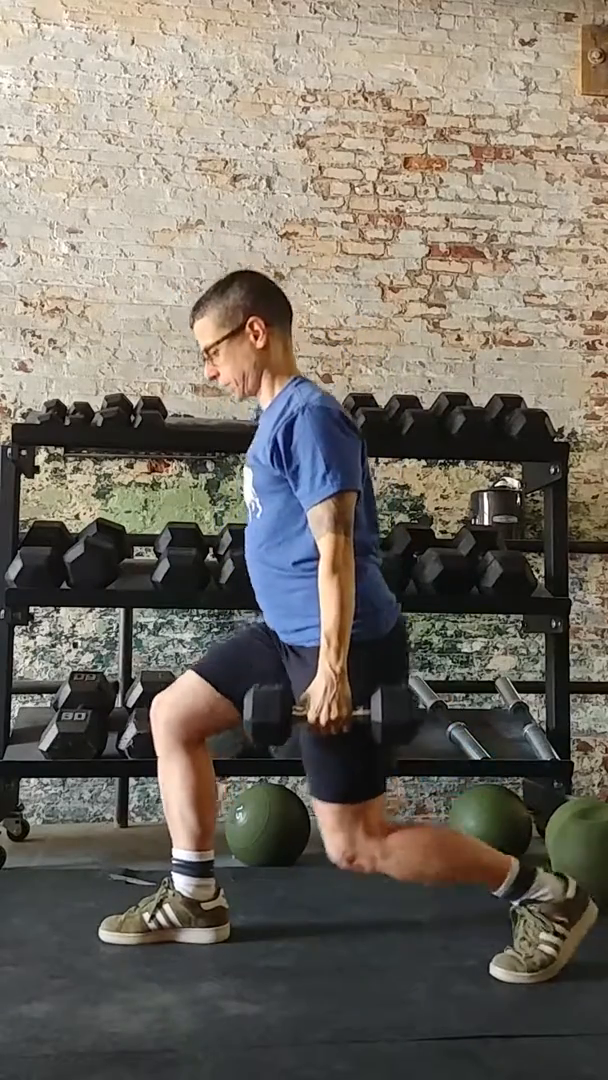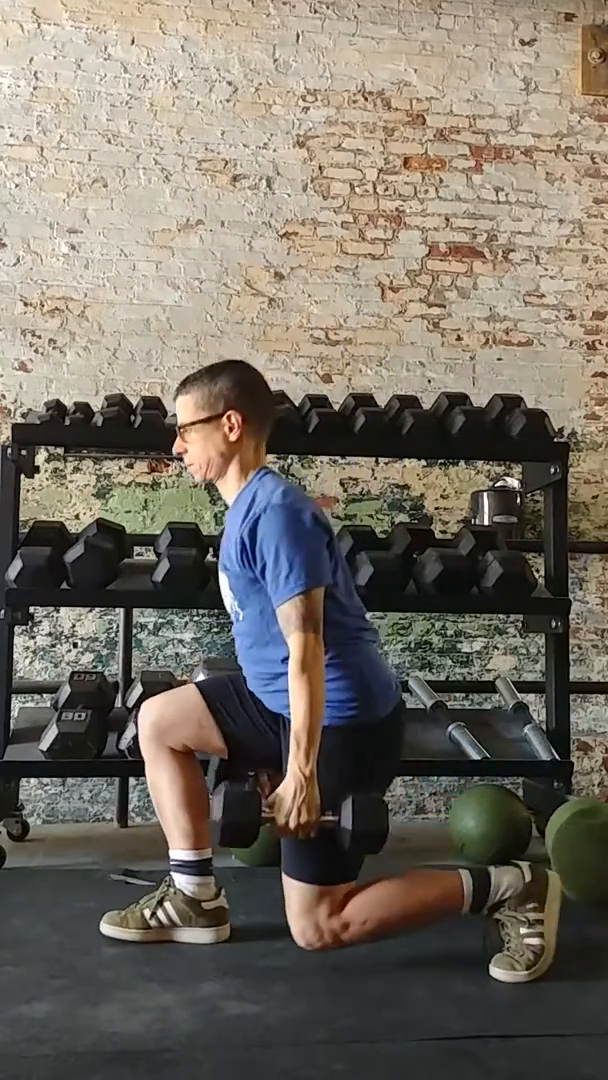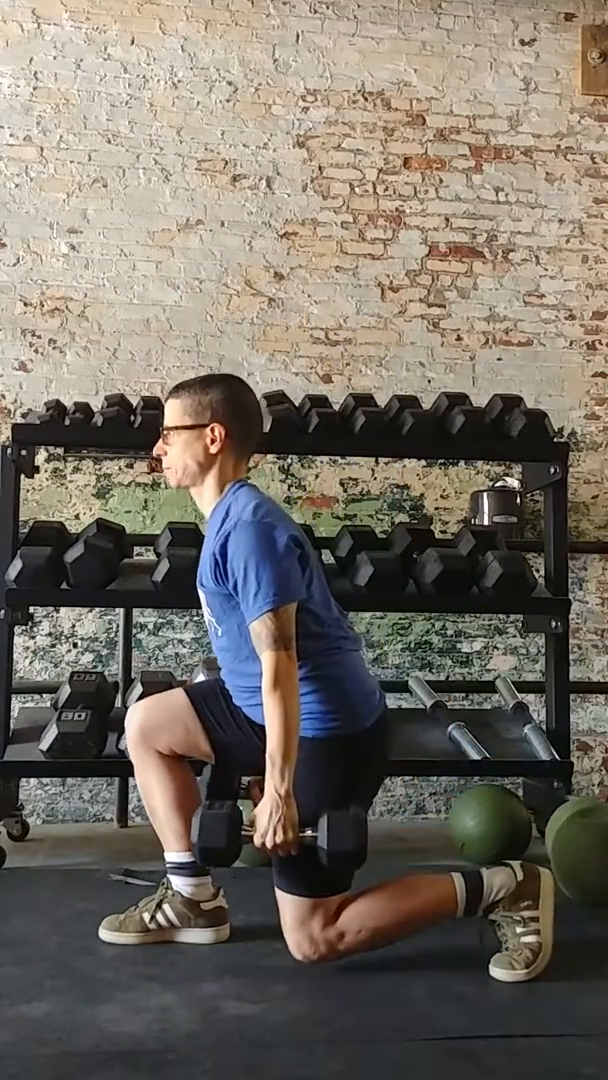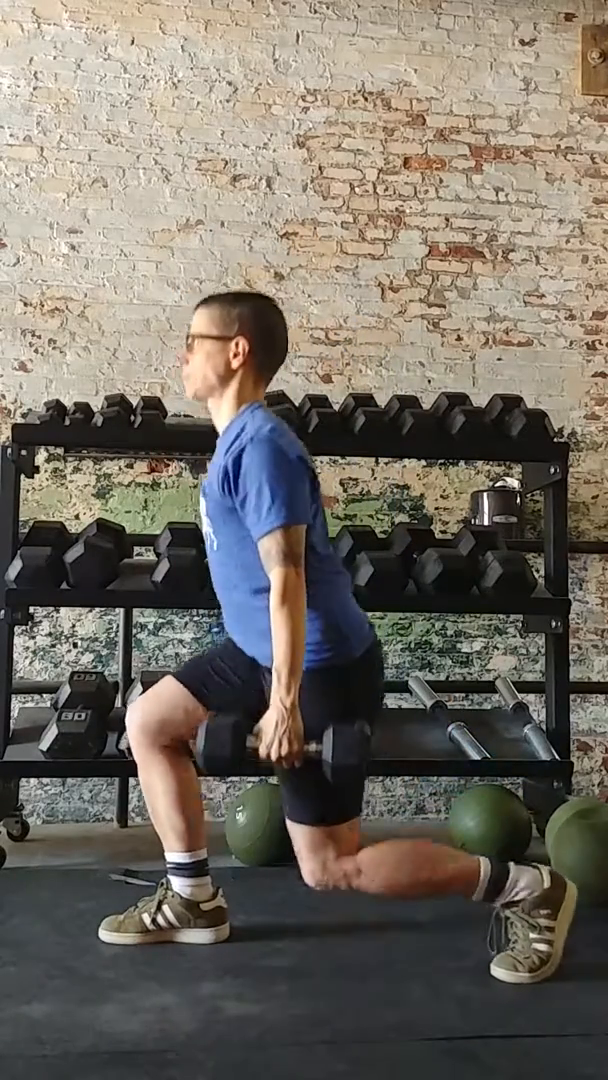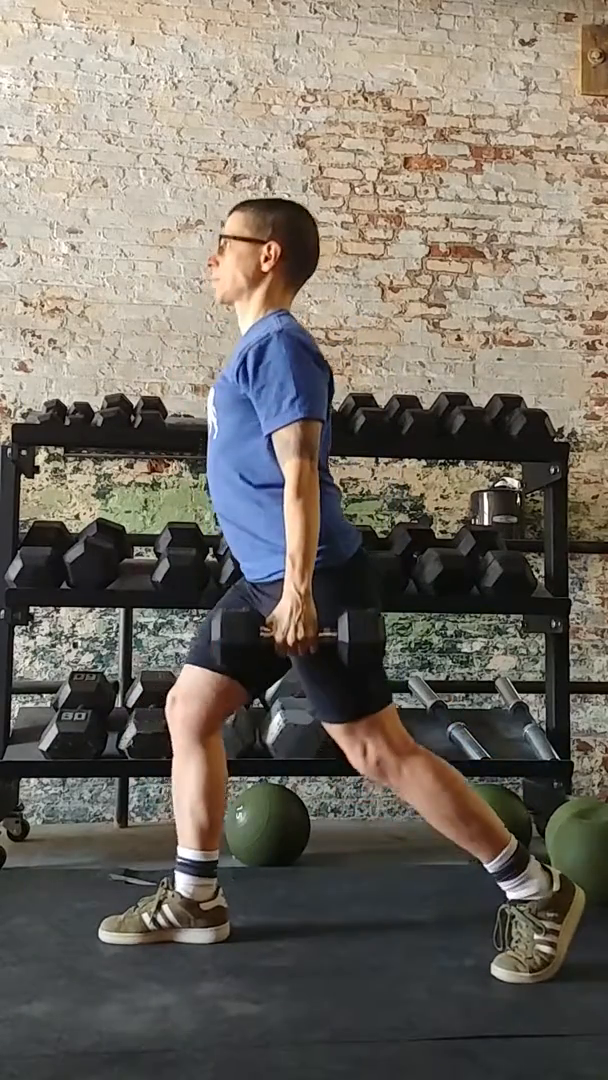
dt=0.4s
person 1, frame 1
left shoulder: (308, 415)
right shoulder: (279, 416)
left elbow: (335, 551)
left wrist: (333, 667)
left hip: (345, 643)
right hip: (288, 632)
left knee: (354, 842)
right knee: (172, 716)
left ankle: (549, 898)
right ankle: (194, 898)
person 1, frame 2
left shoulder: (275, 510)
right shoulder: (249, 505)
left elbow: (307, 647)
left wrist: (301, 771)
right wrist: (281, 742)
left hip: (343, 719)
right hip: (285, 701)
left knee: (317, 926)
right knee: (158, 723)
left ankle: (513, 890)
right ankle: (194, 898)
person 1, frame 3
left shoulder: (248, 527)
right shoulder: (229, 519)
left elbow: (280, 666)
left wrist: (278, 792)
right wrist: (264, 761)
left hip: (326, 731)
right hip: (290, 715)
left knee: (313, 939)
right knee: (144, 726)
left ankle: (505, 889)
right ankle: (192, 899)
person 1, frame 4
left shoulder: (259, 444)
right shoulder: (237, 440)
left elbow: (288, 580)
left wrist: (284, 702)
right wrist: (268, 685)
left hip: (323, 664)
right hip: (265, 651)
left knee: (330, 864)
right knee: (148, 723)
left ankle: (527, 888)
right ankle: (192, 898)
person 1, frame 5
left shoulder: (277, 344)
right shoulder: (256, 347)
left elbow: (300, 476)
left wrist: (299, 591)
left hip: (314, 580)
right hip: (264, 577)
left knee: (381, 751)
right knee: (188, 713)
left ankle: (537, 891)
right ankle: (194, 899)
